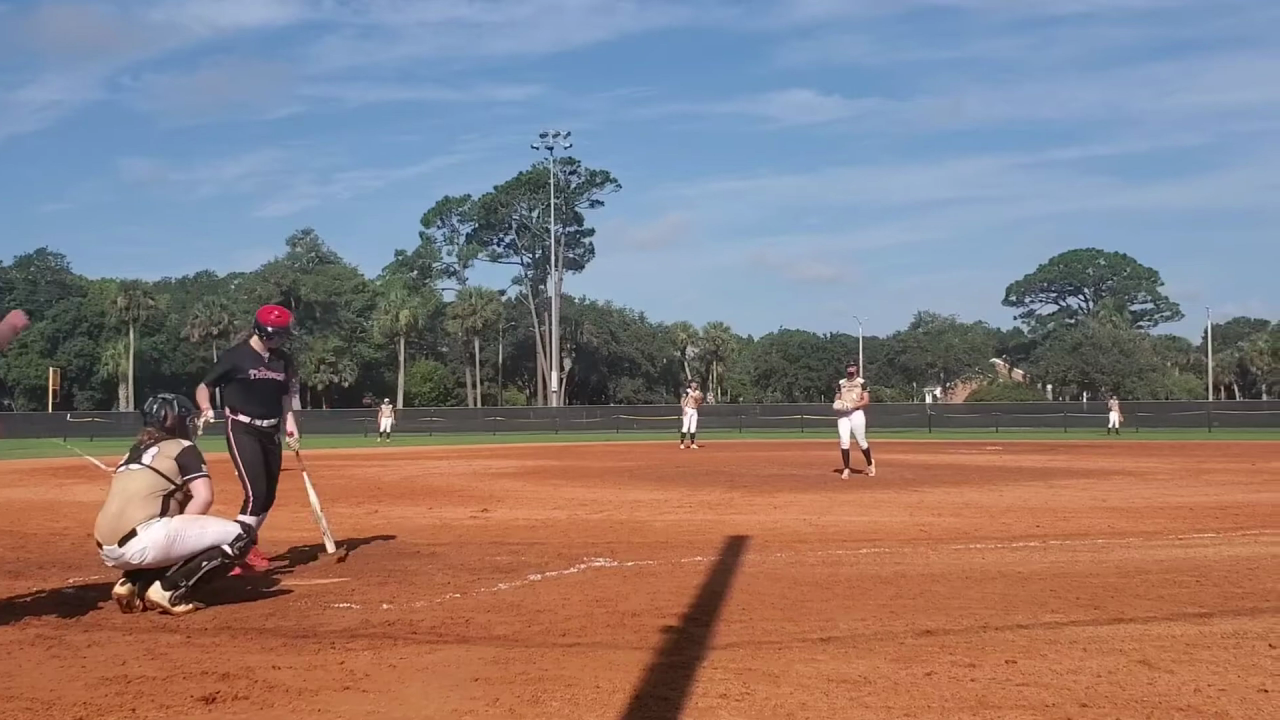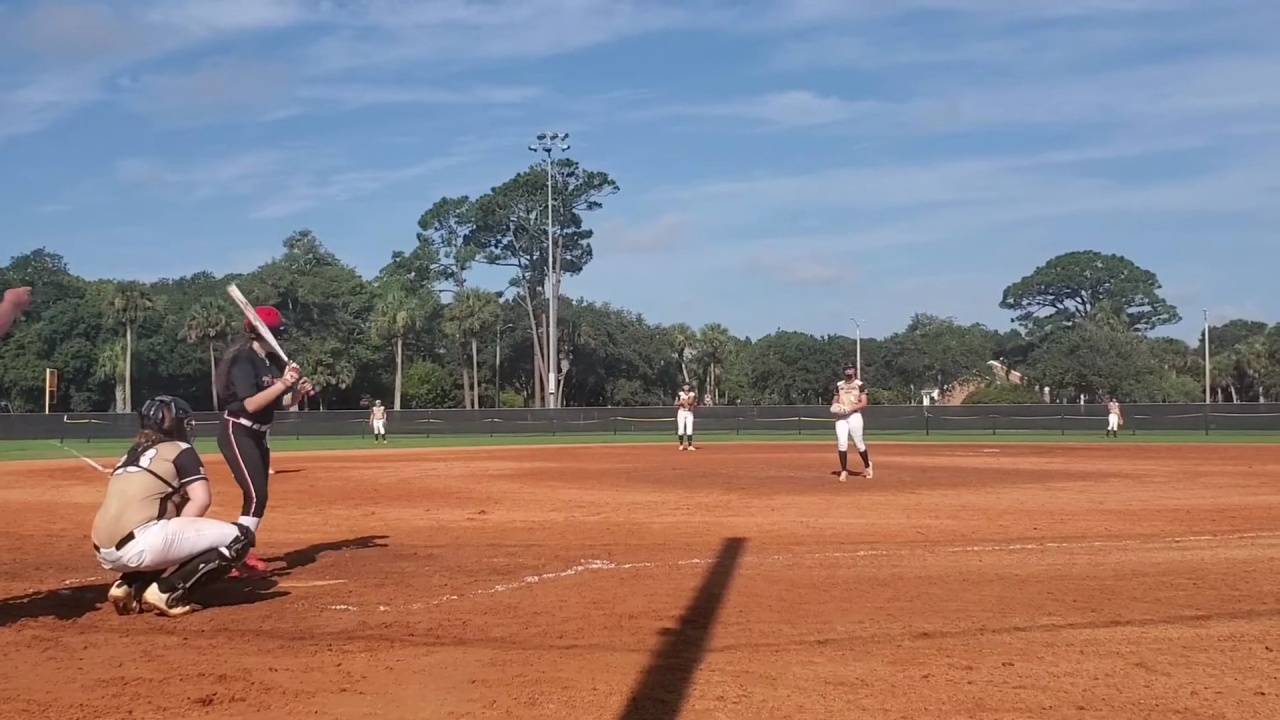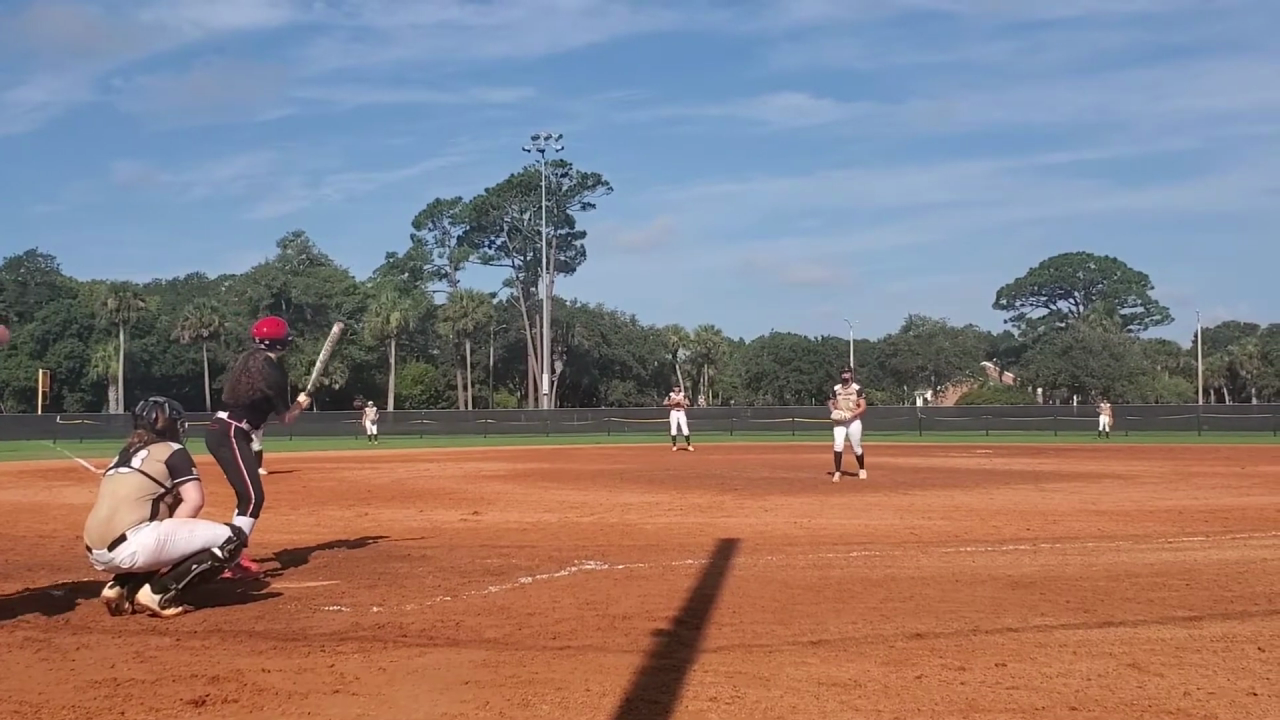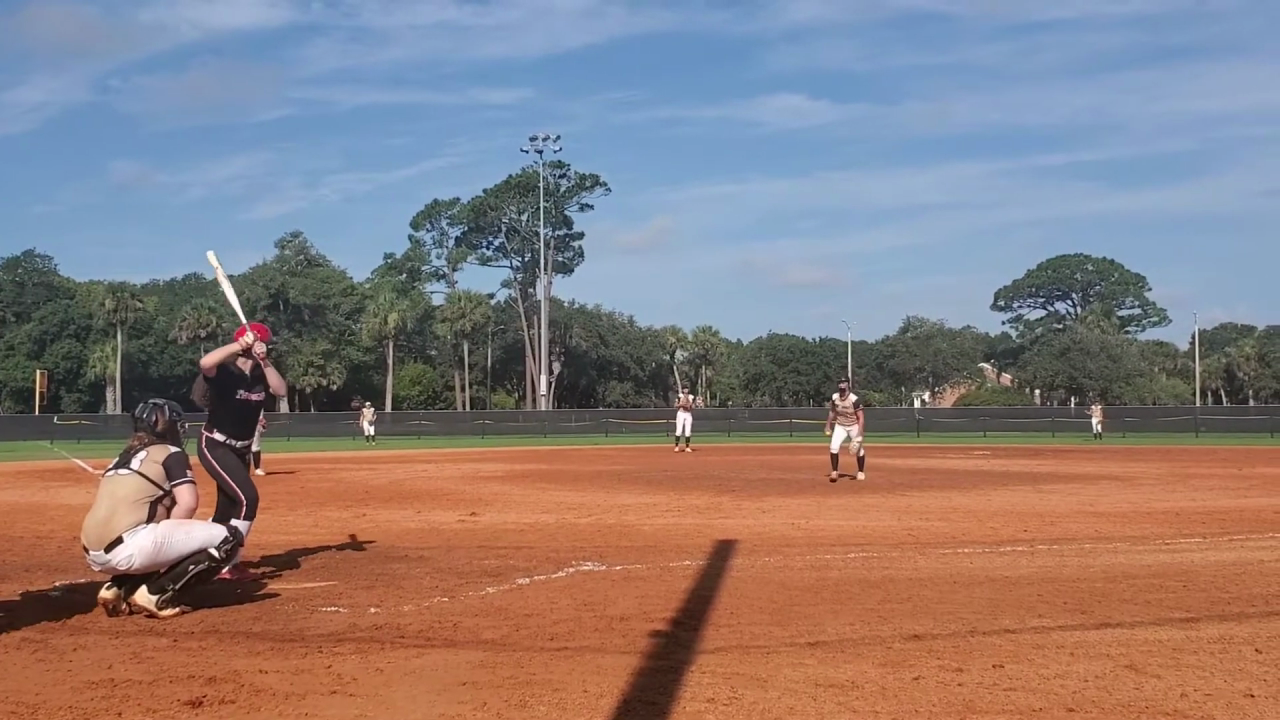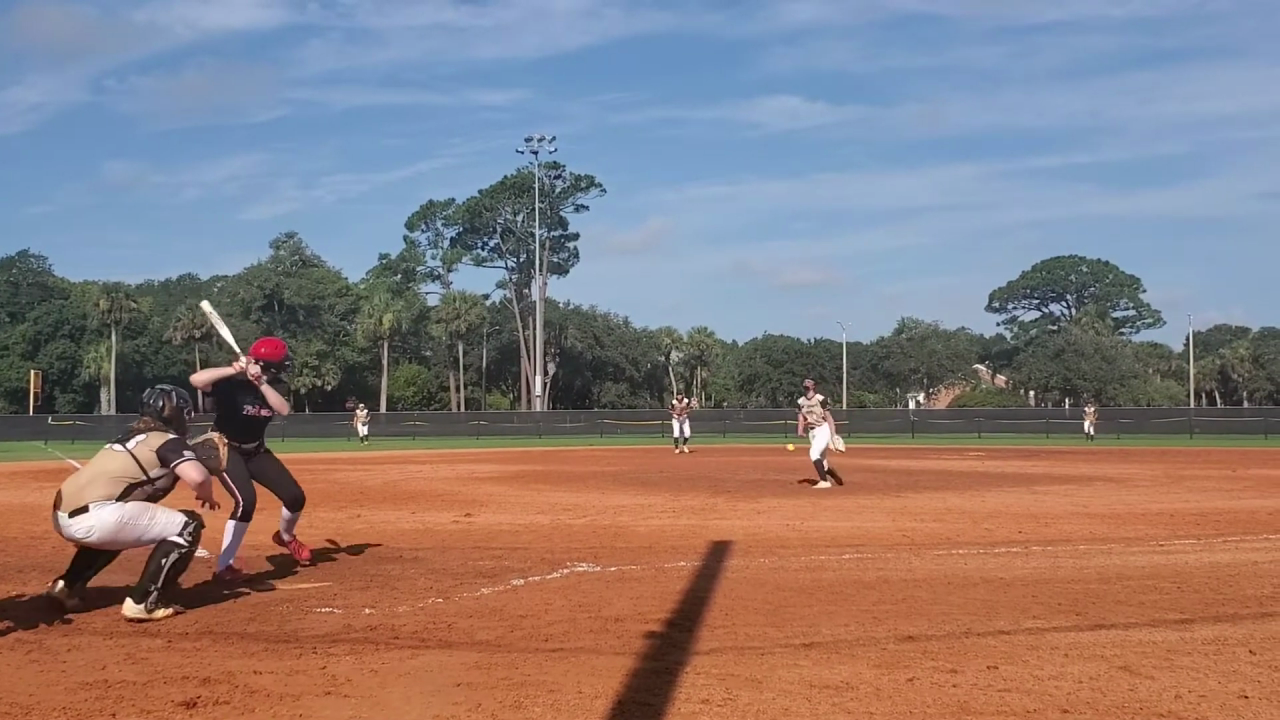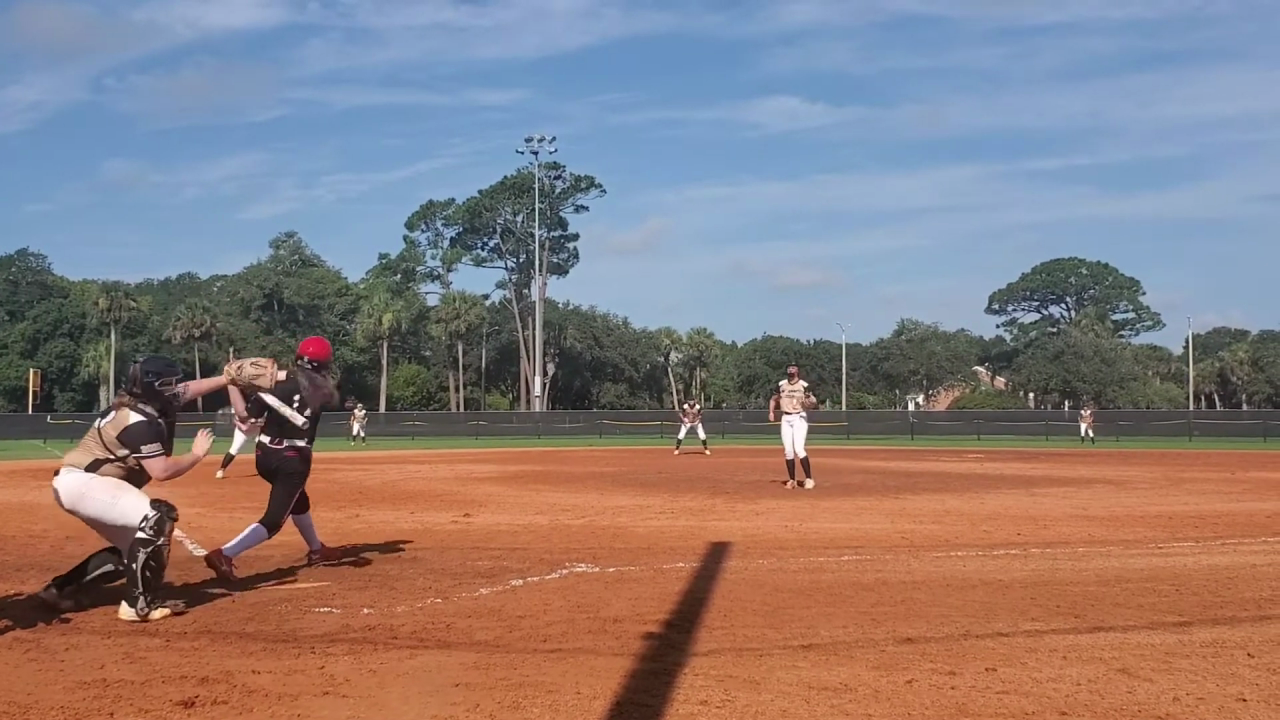
dt=0.7s
person 1, frame 1
left shoulder: (283, 359)
right shoulder: (236, 355)
right elbow: (204, 387)
left wrist: (292, 427)
right wrist: (206, 409)
left hip: (271, 433)
right hip: (242, 431)
left knee: (268, 495)
right knee: (255, 493)
left ankle: (247, 547)
person 1, frame 2
left shoulder: (273, 361)
right shoulder: (243, 360)
left elbow: (284, 403)
right elbow: (250, 404)
left wrist: (299, 390)
right wrist: (282, 384)
left hip: (257, 435)
right hip: (237, 433)
left knee: (258, 496)
right knee: (256, 495)
person 1, frame 3
left shoulder: (250, 362)
right shoulder: (275, 372)
right elbow: (286, 417)
left wrist: (294, 404)
right wrist: (300, 404)
left hip: (224, 433)
right hip: (229, 435)
left knee: (248, 496)
right knee: (254, 497)
right ankle: (231, 562)
person 1, frame 4
left shoulder: (260, 373)
right shoulder: (225, 370)
left elbow: (280, 390)
right elbow: (205, 363)
left wrist: (264, 360)
right wrist: (240, 346)
left hip: (241, 449)
right hip: (215, 447)
left knee: (228, 509)
right knee: (247, 498)
right ankle: (229, 565)
person 1, frame 5
left shoulder: (276, 386)
right shoulder: (233, 384)
left elbow: (283, 409)
right elbow: (196, 380)
left wrist: (258, 381)
right wrist: (231, 370)
left hip: (256, 450)
right hip: (226, 450)
left knee: (294, 496)
right knee: (246, 501)
left ankle: (286, 536)
right ankle: (223, 566)
person 1, frame 6
left shoulder: (280, 387)
right shoulder: (322, 385)
left elbow: (245, 413)
right elbow: (290, 376)
left wrist: (232, 383)
left hip: (264, 455)
right hip: (294, 458)
left knee: (297, 500)
right knee: (273, 520)
left ankle: (317, 550)
right ankle: (224, 554)
person 2, frame 1
left shoulder: (135, 451)
right shoulder: (182, 447)
right elbow: (204, 497)
right wrist: (180, 534)
left hip: (108, 548)
right hip: (141, 540)
right knee: (241, 534)
left ankle: (133, 585)
right ankle: (169, 590)
person 2, frame 2
left shoulder: (133, 453)
right shoulder: (179, 450)
right elbow: (201, 499)
right wrist: (177, 536)
left hip: (105, 551)
right hip: (138, 544)
right knee: (239, 537)
left ankle: (128, 586)
right ankle: (166, 592)
person 2, frame 3
left shoulder: (125, 454)
right shoulder: (172, 450)
right elbow: (194, 500)
right wrist: (168, 538)
left hip: (97, 552)
right hip: (130, 545)
right knee: (231, 538)
left ankle: (120, 587)
right ankle: (159, 593)
person 2, frame 4
left shoulder: (125, 456)
right shoulder: (170, 453)
right elbow: (188, 503)
right wrist: (169, 534)
left hip: (95, 554)
right hip: (127, 548)
right knee: (228, 538)
left ankle: (117, 589)
right ankle: (156, 594)
person 2, frame 5
left shoulder: (135, 437)
right shoulder: (170, 441)
right elbow: (197, 477)
right wrist: (207, 496)
left hip: (65, 516)
right hip: (95, 517)
right knee: (188, 526)
left ankle: (69, 586)
right ankle: (144, 602)
person 2, frame 6
left shoulder: (149, 406)
right shoulder: (139, 422)
left elbow: (190, 389)
right elbow: (162, 471)
left wrist: (227, 379)
right wrist: (196, 454)
left hip: (83, 485)
right hip: (79, 483)
left knee: (135, 548)
right knee: (158, 517)
left ankle: (62, 589)
right ankle: (140, 604)
